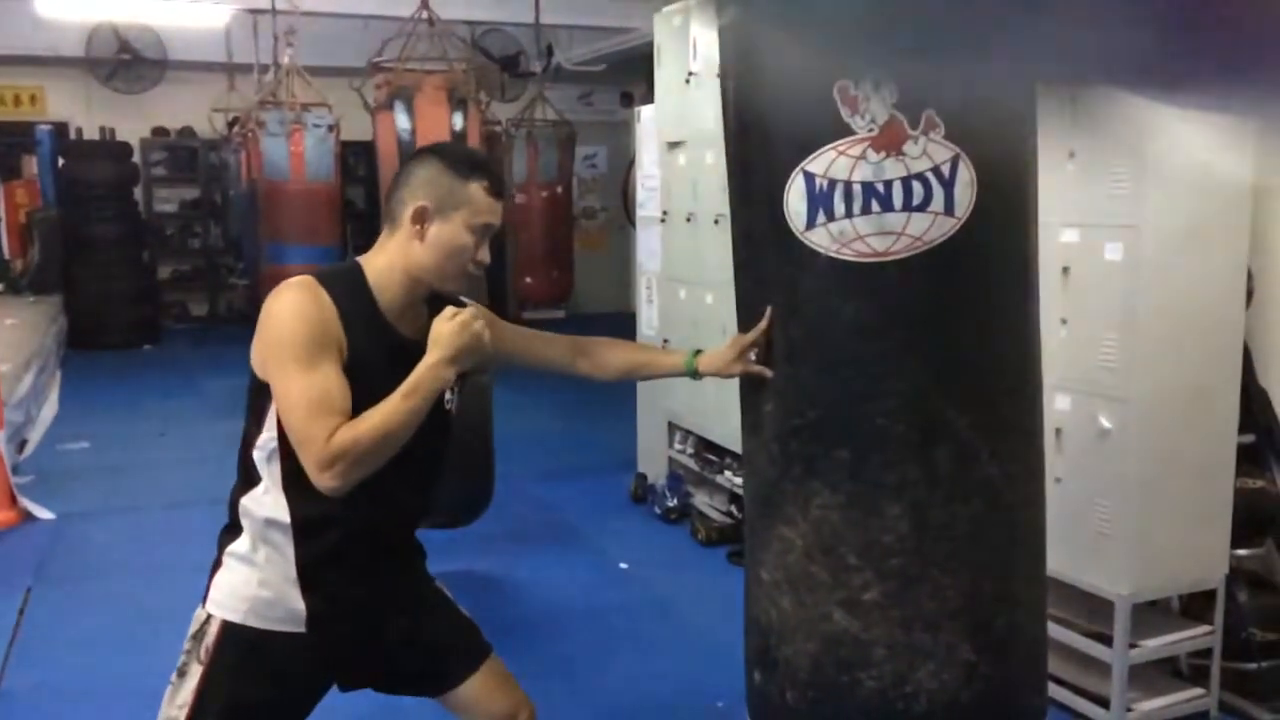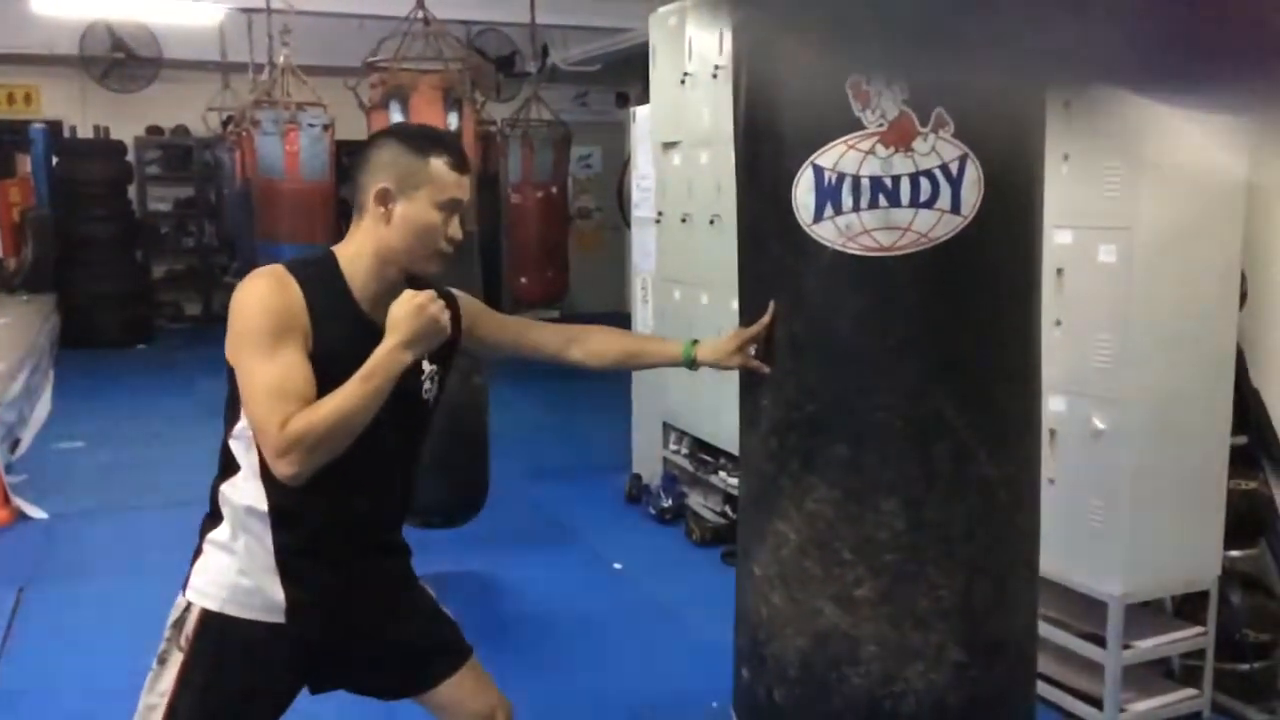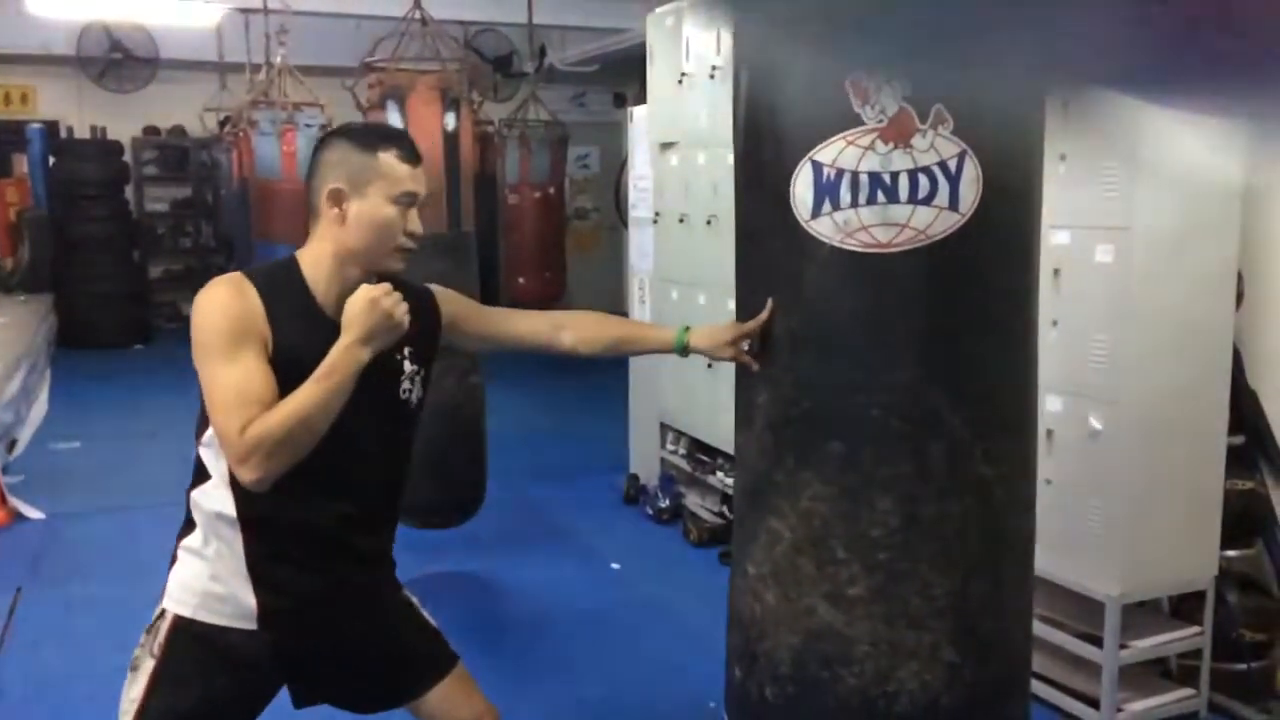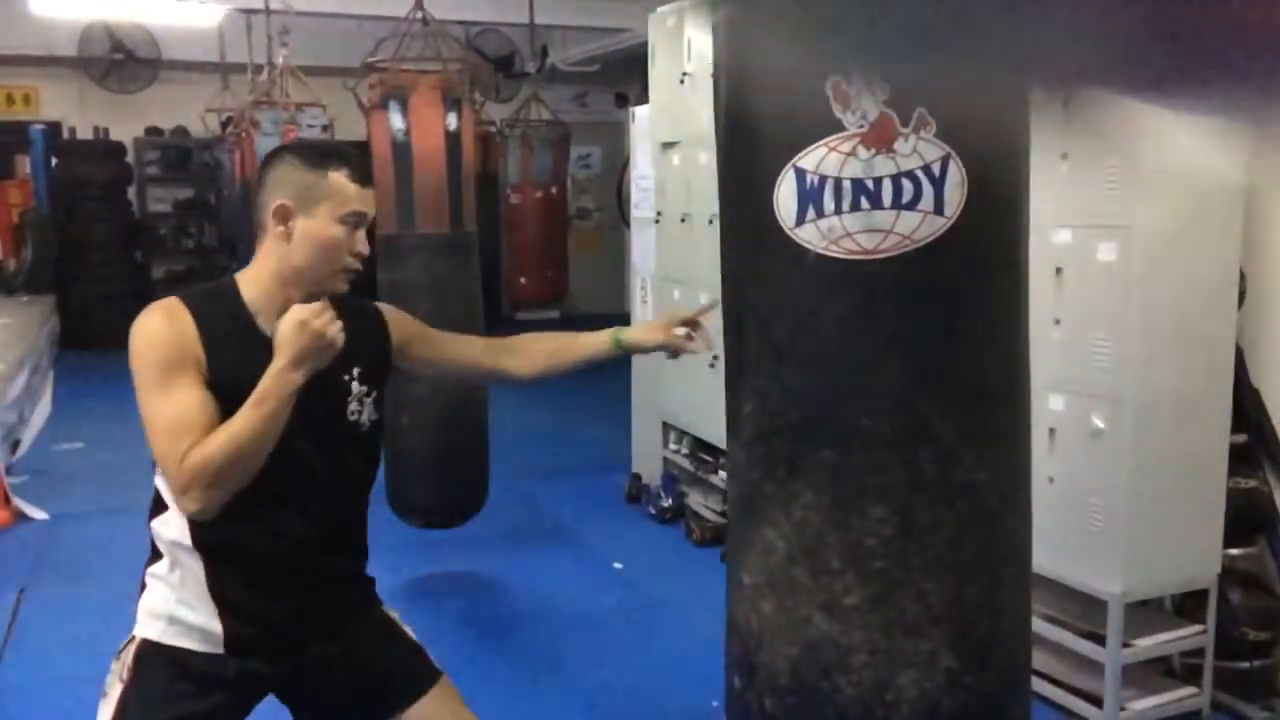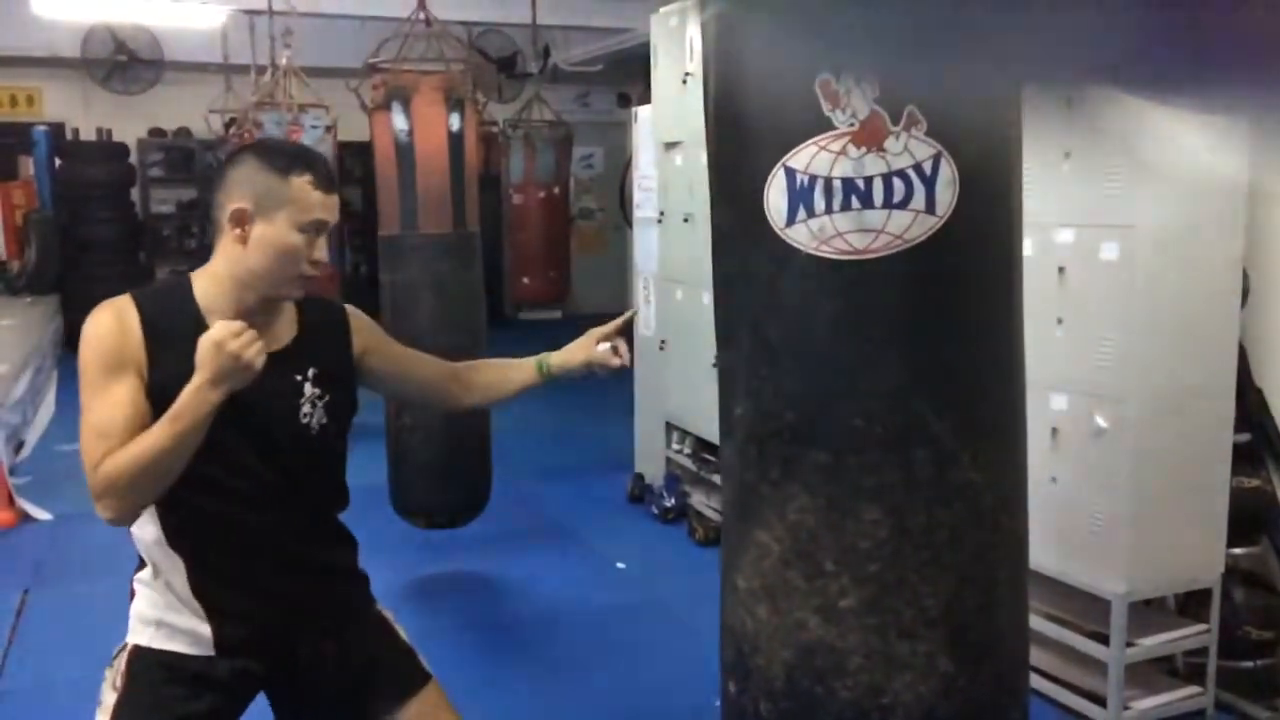
dt=0.5s
person 1, frame 1
left shoulder: (450, 317)
right shoulder: (305, 308)
left elbow: (577, 354)
right elbow: (333, 467)
left wrist: (699, 361)
right wrist: (440, 365)
left hip: (389, 576)
right hip: (274, 596)
person 1, frame 2
left shoulder: (442, 310)
right shoulder: (274, 295)
left elbow: (573, 342)
right elbow: (290, 455)
left wrist: (697, 352)
right wrist: (399, 349)
left hip: (373, 574)
right hip: (254, 590)
person 1, frame 3
left shoulder: (423, 309)
right shoulder: (235, 303)
left elbow: (561, 330)
right elbow: (256, 460)
left wrist: (691, 339)
right wrist: (356, 345)
left hip: (356, 586)
right hip: (229, 599)
person 1, frame 4
left shoulder: (374, 327)
right shoulder: (174, 328)
left elbow: (506, 356)
right elbow: (197, 491)
left wrist: (631, 337)
right wrist: (291, 369)
left hip: (334, 606)
right hip: (200, 626)
person 1, frame 5
left shoulder: (339, 330)
right shoulder: (125, 327)
left elbow: (456, 383)
right elbow: (114, 498)
left wrist: (561, 361)
right wrist: (208, 387)
left hip: (326, 606)
right hip: (189, 625)
